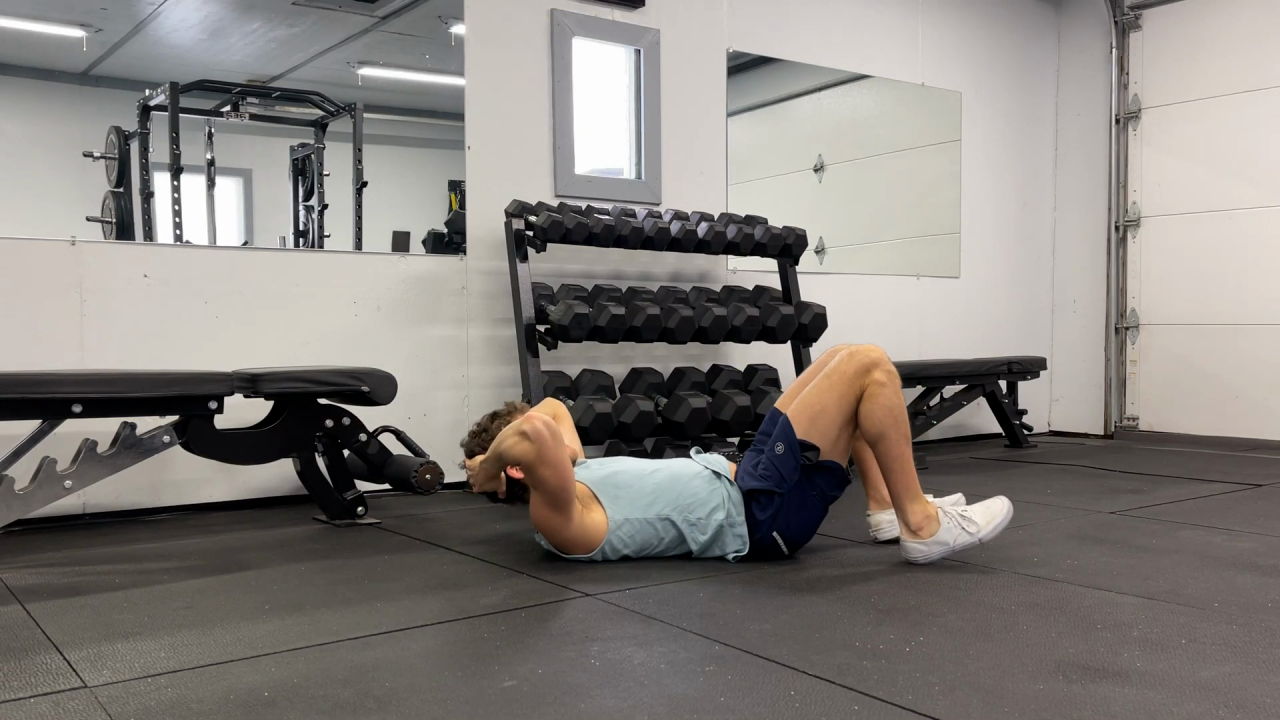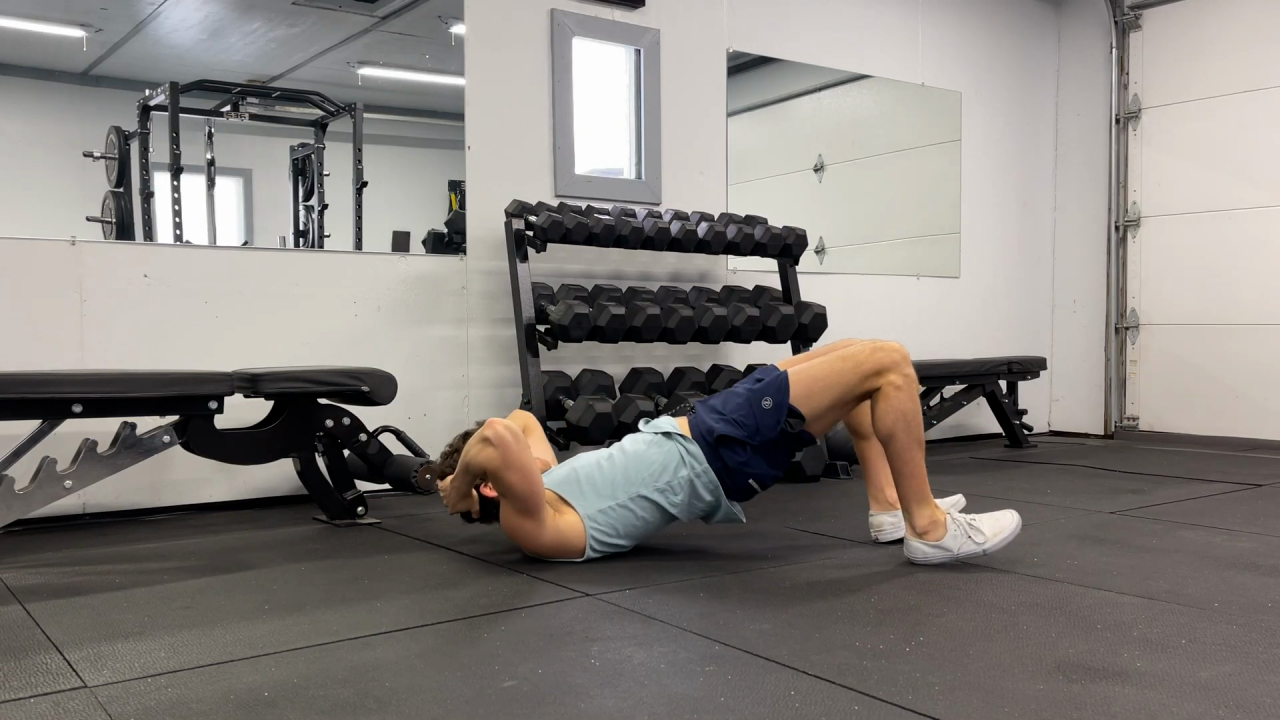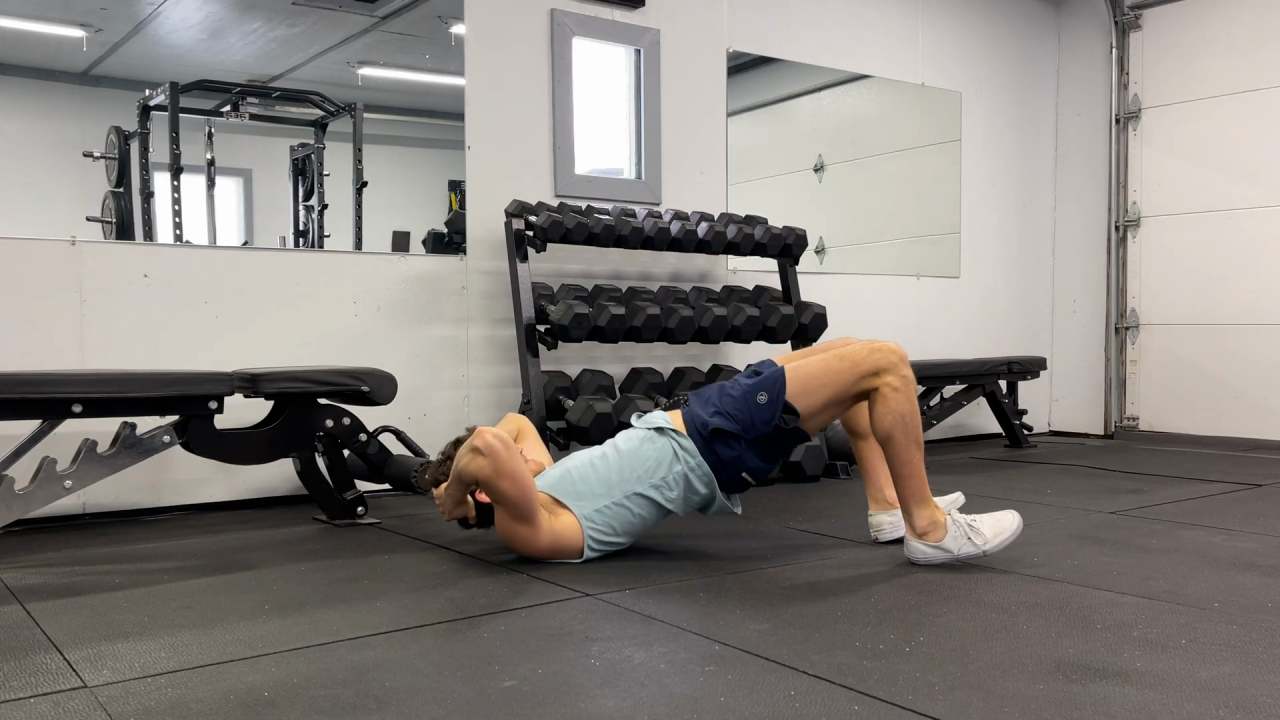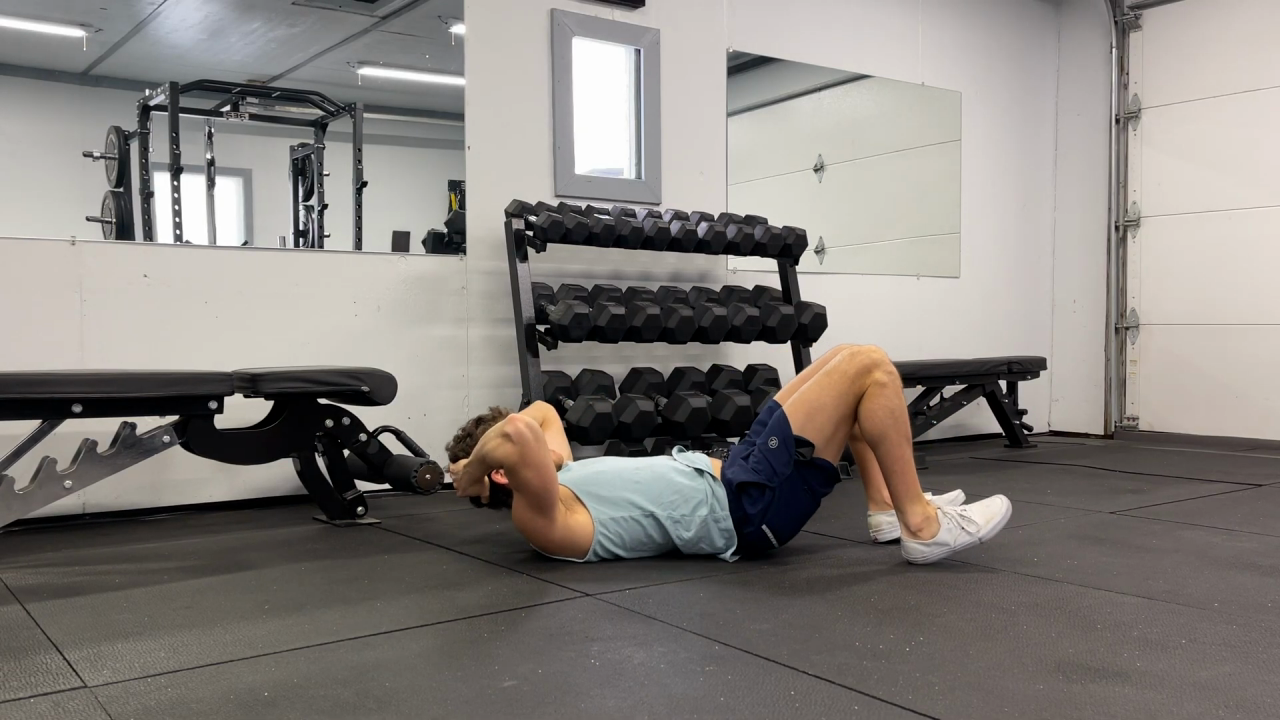
dt=0.4s
person 1, frame 1
left shoulder: (570, 486)
right shoulder: (559, 519)
left elbow: (551, 407)
right elbow: (536, 430)
left wrist: (526, 448)
right wrist: (484, 470)
left hip: (740, 478)
right hip: (760, 509)
left knee: (845, 363)
right knee: (869, 365)
left ankle: (886, 512)
right ankle: (921, 525)
person 1, frame 2
left shoulder: (547, 489)
right shoulder: (533, 527)
left elbow: (521, 418)
right elbow: (498, 436)
right wrist: (458, 488)
left hip: (710, 429)
right hip: (721, 450)
left knee: (857, 357)
right knee: (890, 363)
left ankle: (890, 509)
right ankle: (929, 529)
person 1, frame 3
left shoulder: (538, 493)
right shoulder: (527, 528)
left elbow: (514, 421)
right elbow: (487, 446)
left wrist: (464, 466)
right wrist: (452, 492)
left hip: (705, 426)
right hip: (714, 440)
left knee: (852, 356)
right knee: (887, 364)
left ankle: (888, 509)
right ankle: (928, 529)
person 1, frame 4
left shoulder: (558, 486)
right shoulder: (543, 520)
left elbow: (542, 411)
right elbow: (518, 433)
left wrist: (471, 457)
right wrist: (469, 472)
left hip: (731, 473)
right hip: (748, 504)
left knee: (846, 361)
right knee: (870, 367)
left ankle: (890, 510)
right ankle: (923, 525)
